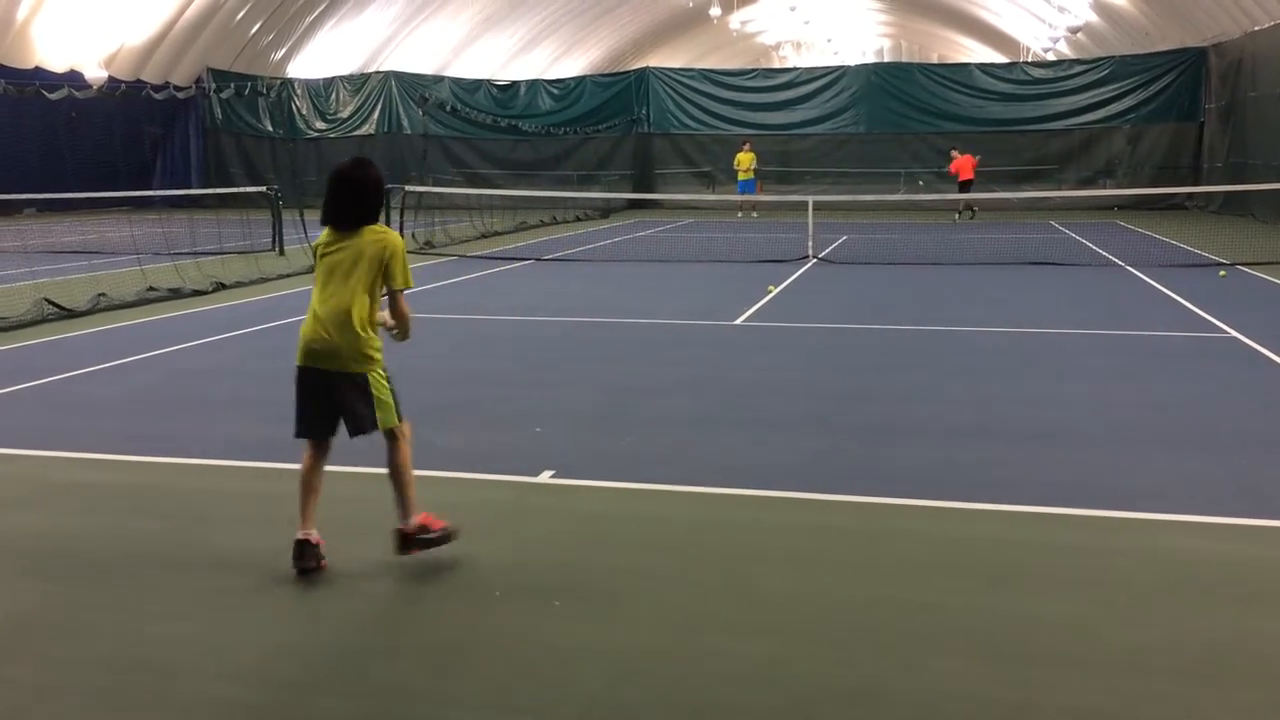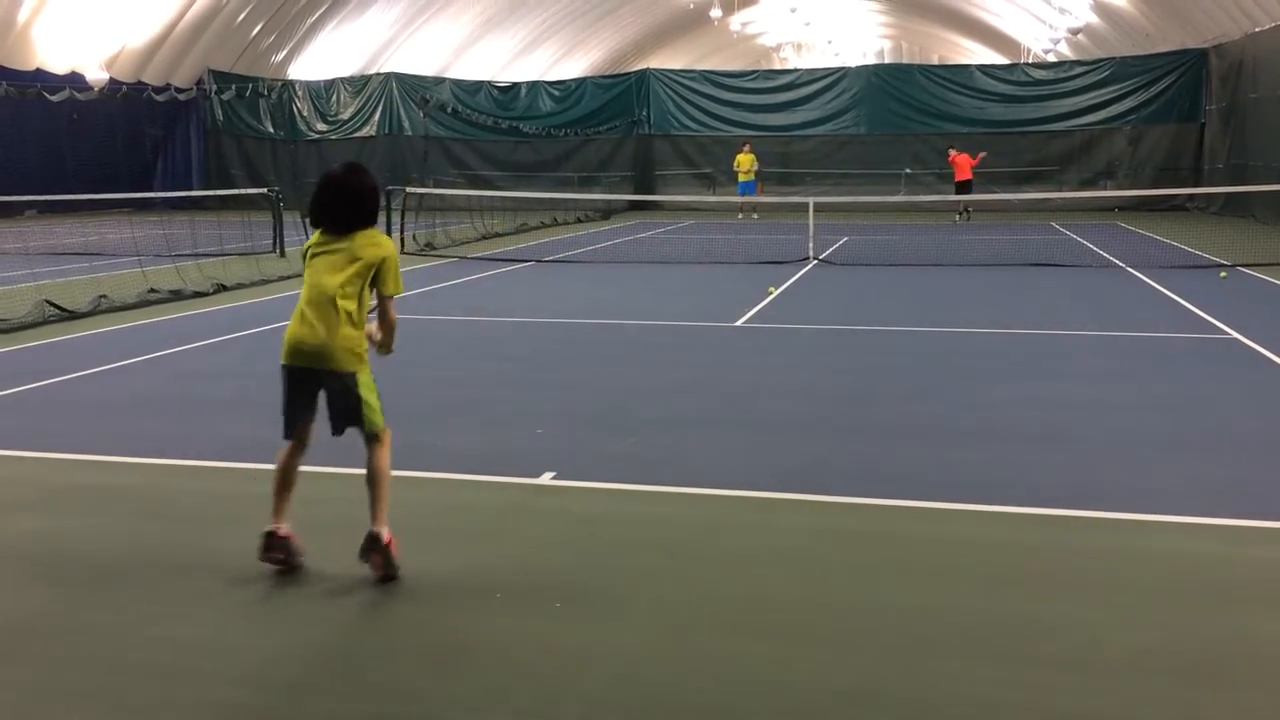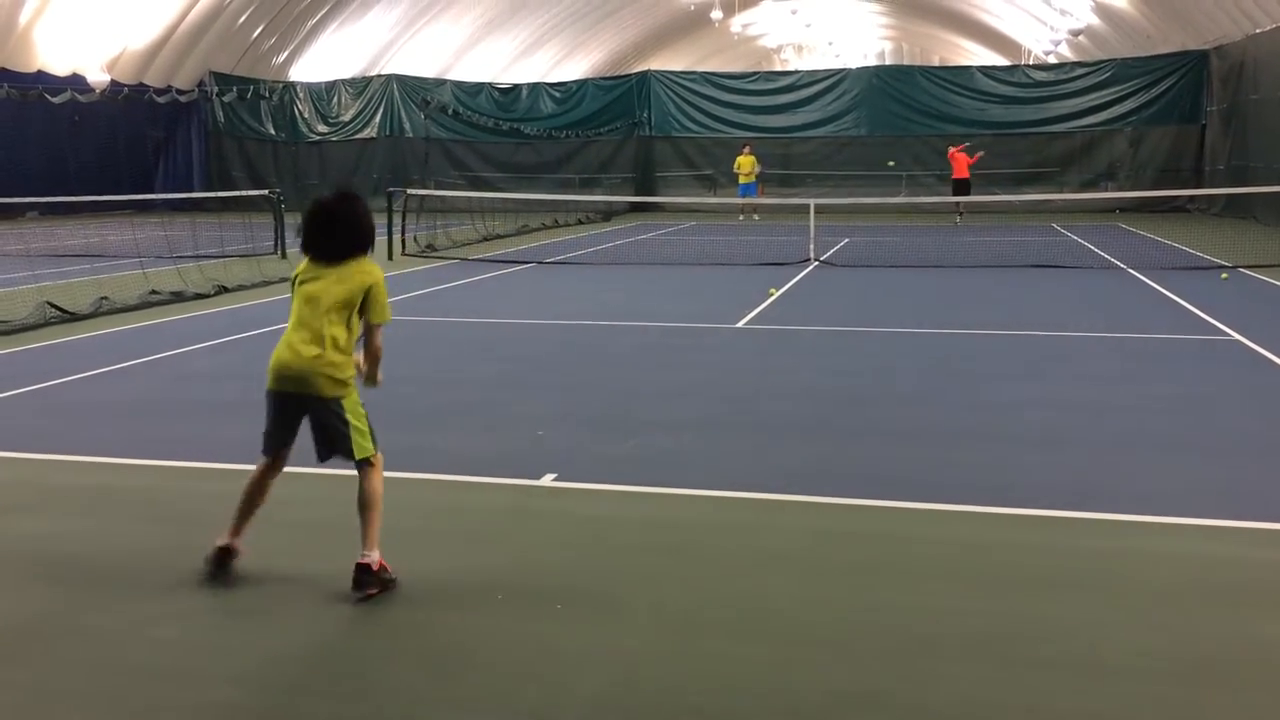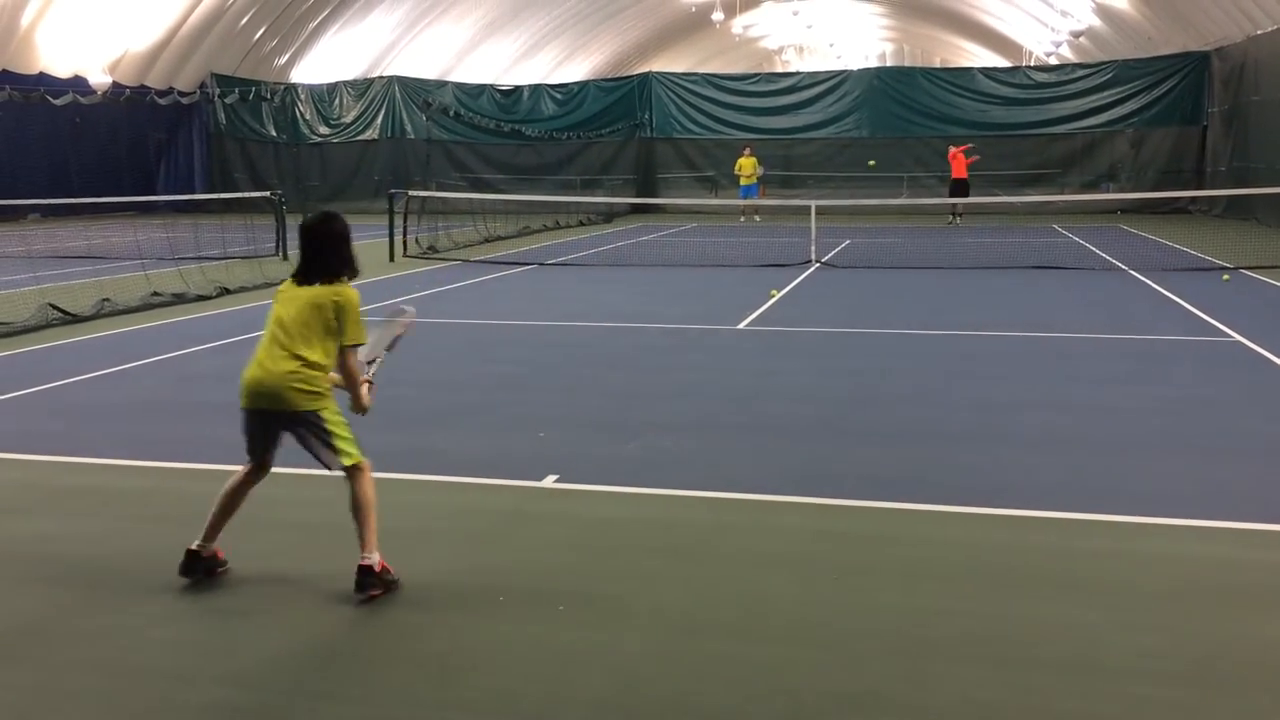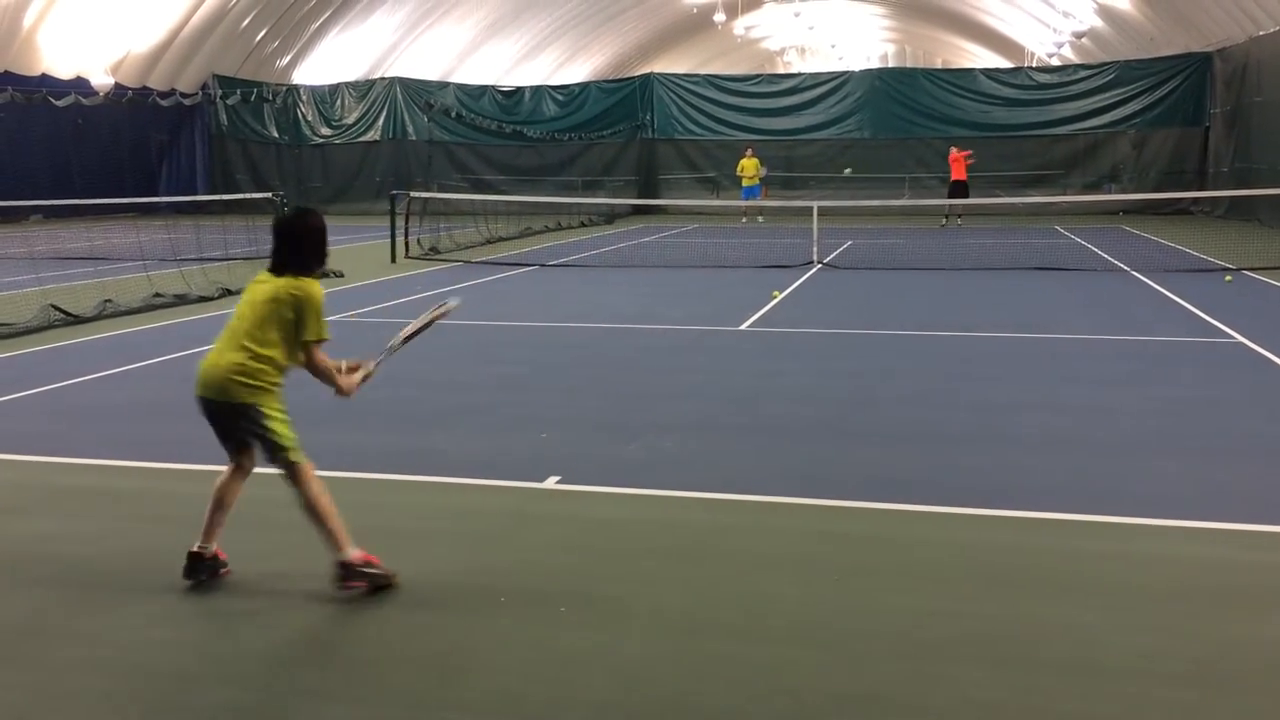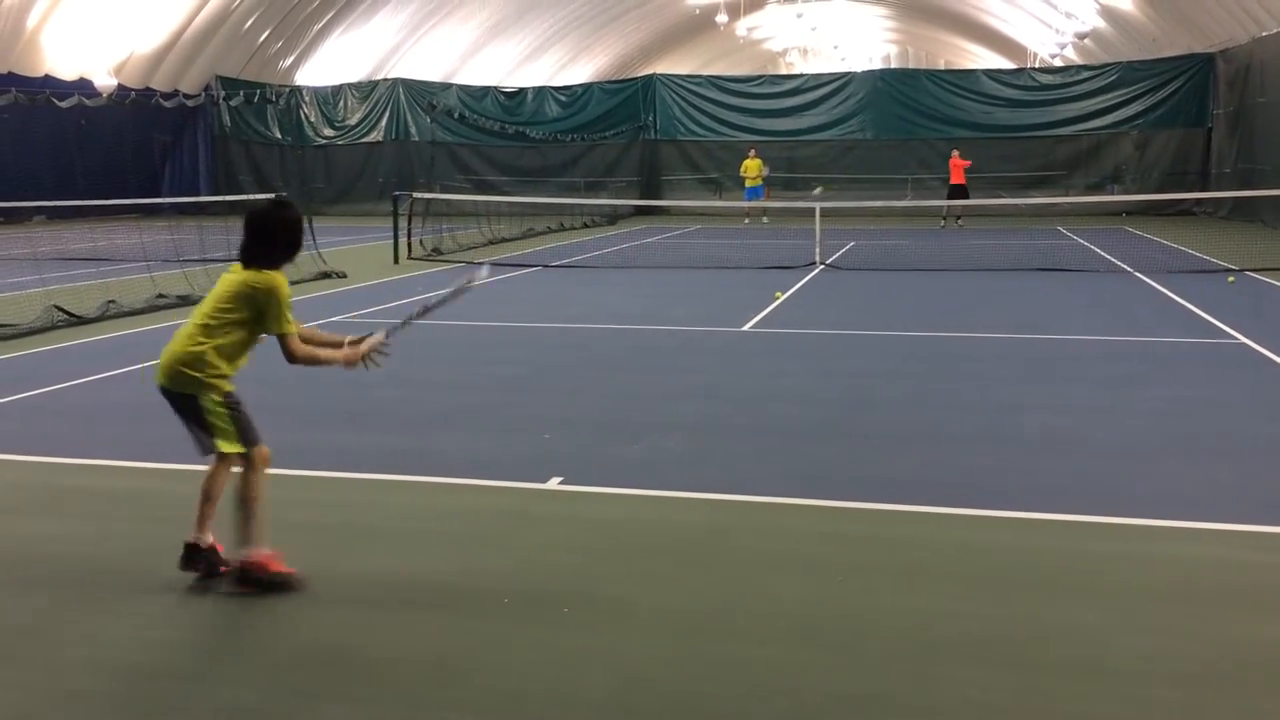
dt=0.1s
person 1, frame 1
left shoulder: (325, 241)
right shoulder: (387, 240)
right elbow: (401, 311)
right wrist: (400, 328)
left hip: (312, 351)
right hip: (355, 355)
left knee: (317, 447)
right knee: (396, 434)
left ankle: (306, 540)
right ankle: (411, 524)
person 1, frame 2
left shoulder: (315, 244)
right shoulder: (382, 247)
right elbow: (388, 316)
right wrist: (386, 340)
left hip: (299, 348)
right hip: (341, 355)
left knee: (296, 441)
right knee: (379, 438)
left ankle: (276, 532)
right ankle: (377, 536)
person 1, frame 3
left shoulder: (304, 271)
right shoulder: (370, 276)
right elbow: (373, 345)
right wrist: (373, 373)
left hip: (284, 374)
right hip: (327, 382)
left knee: (272, 461)
right knee: (371, 465)
left ankle: (226, 545)
right ankle: (370, 565)
person 1, frame 4
left shoulder: (288, 289)
right shoulder: (345, 296)
right elbow: (347, 364)
left wrist: (335, 378)
right wrist: (359, 396)
left hip: (257, 388)
right hip: (301, 394)
left knee: (256, 467)
right knee: (359, 470)
left ankle: (201, 552)
right ankle: (370, 565)
person 1, frame 5
left shoulder: (265, 282)
right shoulder: (307, 292)
right elbow: (312, 361)
left wrist: (336, 367)
right wrist: (344, 383)
left hip: (211, 381)
right hip: (246, 388)
left knee: (242, 463)
right knee: (301, 471)
left ankle: (203, 552)
right ankle: (351, 559)
person 1, frame 6
left shoulder: (242, 274)
right shoulder: (270, 283)
left elbow: (287, 330)
right elbow: (292, 351)
left wrist: (342, 341)
right wrist: (345, 358)
left hip: (176, 370)
right hip: (198, 374)
left knee: (227, 452)
right knee: (255, 457)
left ankle: (200, 544)
right ankle: (252, 558)
